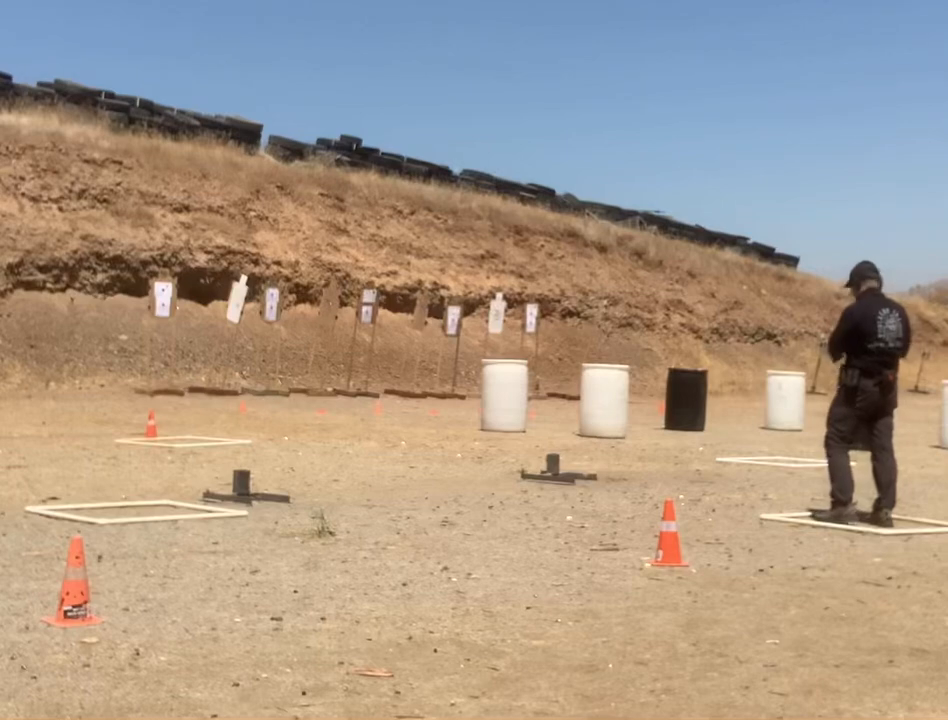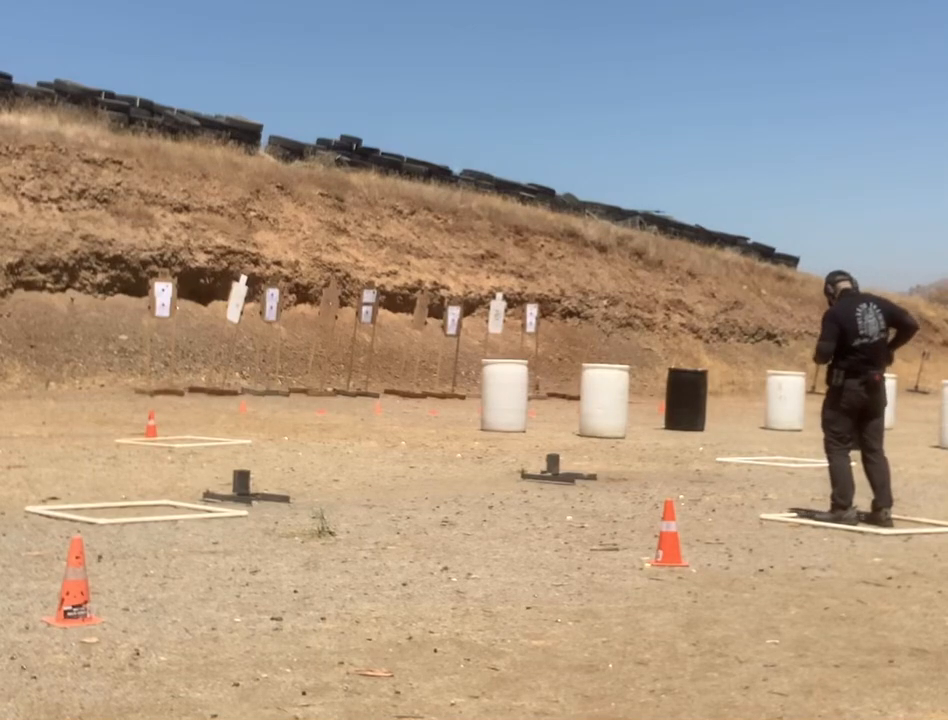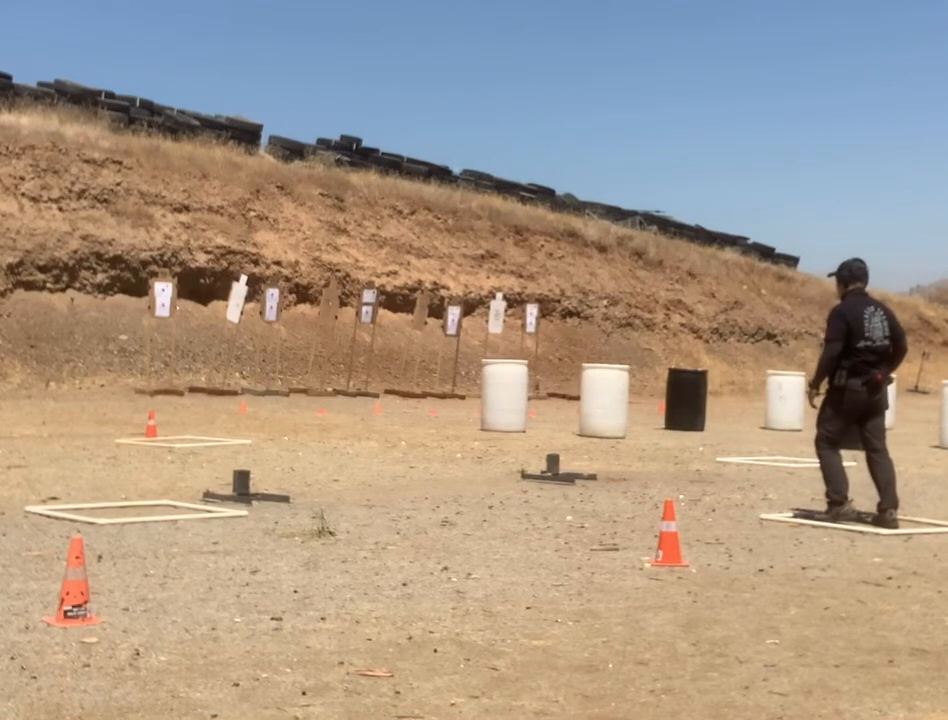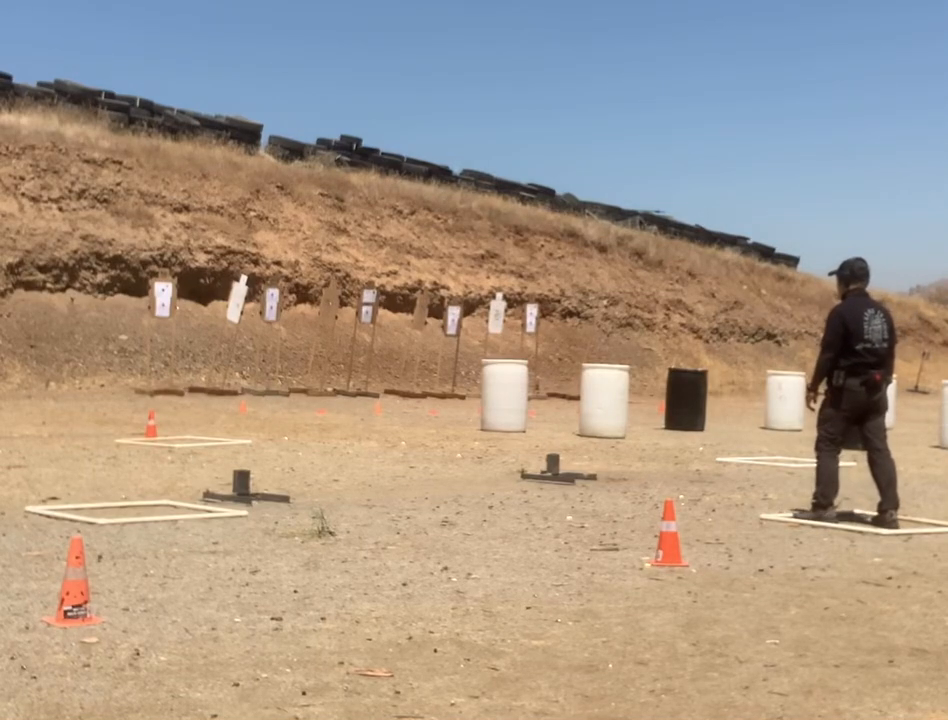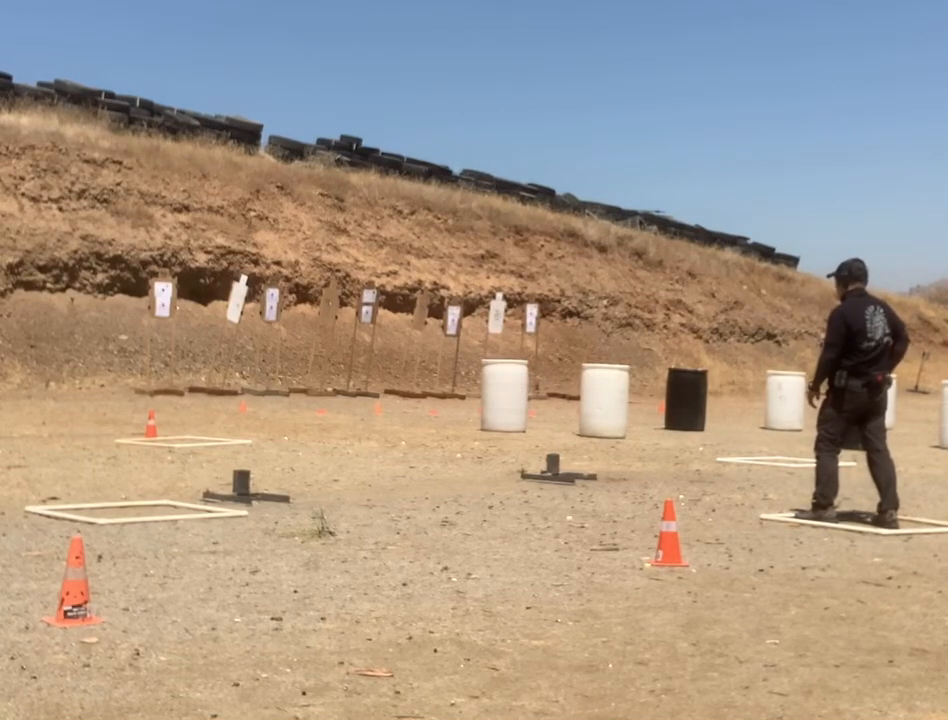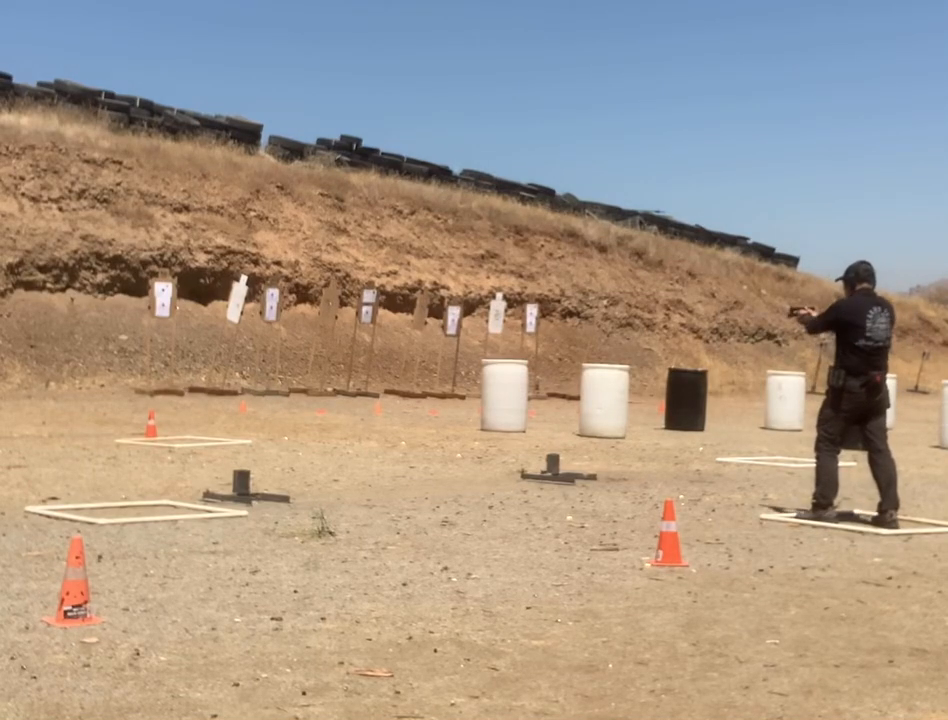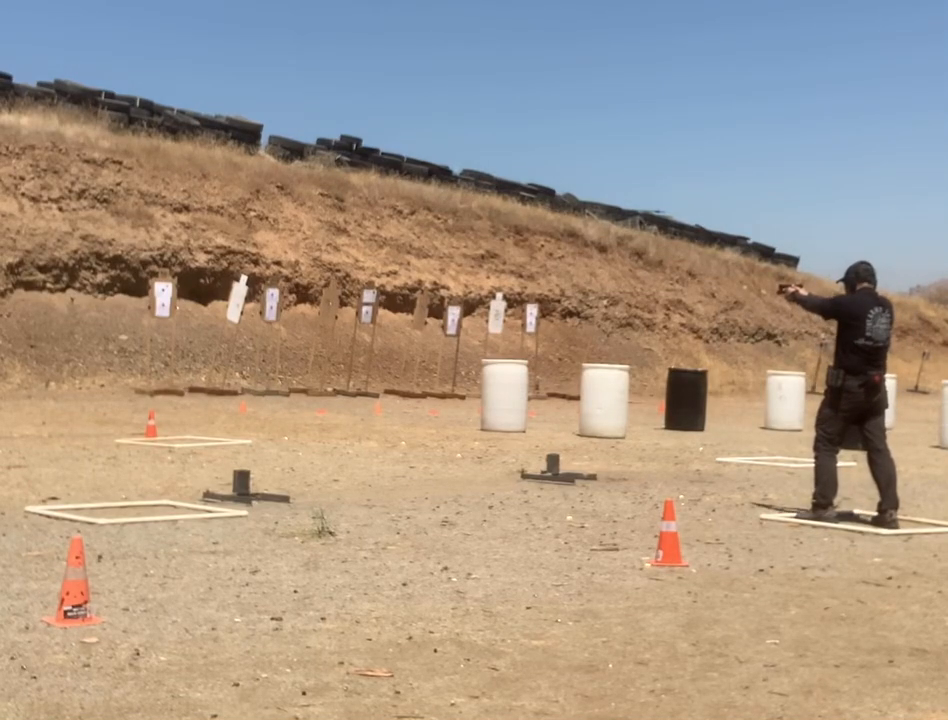
dt=0.7s
person 1, frame 1
left shoulder: (855, 311)
right shoulder: (899, 312)
left elbow: (835, 348)
right elbow: (903, 349)
left wrist: (844, 351)
left hip: (859, 387)
right hip: (887, 388)
left knee: (837, 444)
right knee: (883, 449)
left ankle: (843, 506)
right ankle: (884, 510)
person 1, frame 2
left shoulder: (835, 312)
right shoulder: (879, 304)
left elbow: (824, 352)
right elbow: (911, 324)
left wrist: (818, 358)
right wrist: (890, 348)
left hip: (846, 387)
right hip: (875, 387)
left knee: (838, 447)
right knee: (874, 449)
left ankle: (843, 509)
right ankle: (882, 509)
person 1, frame 3
left shoulder: (842, 311)
right shoulder: (883, 311)
left elbow: (832, 352)
right elbow: (901, 347)
left wrist: (815, 383)
left hip: (847, 388)
right hip: (876, 389)
left knee: (827, 444)
right knee: (877, 449)
left ankle: (840, 504)
right ankle: (888, 510)
person 1, frame 4
left shoulder: (841, 312)
right shoulder: (883, 313)
left elbow: (828, 354)
right elbow: (890, 354)
left wrist: (813, 386)
left hip: (846, 389)
right hip: (875, 391)
left knee: (827, 447)
right knee: (879, 449)
left ankle: (823, 507)
right ankle: (889, 511)
person 1, frame 5
left shoulder: (842, 312)
right shoulder: (882, 308)
left elbow: (830, 354)
right elbow: (902, 338)
left wrist: (815, 385)
left hip: (847, 389)
right hip: (876, 390)
left knee: (827, 447)
right knee: (878, 449)
left ankle: (823, 507)
right ankle: (889, 511)
person 1, frame 6
left shoulder: (847, 306)
right shoulder: (887, 308)
left elbow: (817, 326)
left wrist: (806, 317)
right wrist: (815, 315)
left hip: (847, 387)
right hip: (876, 389)
left knee: (827, 446)
right knee: (879, 449)
left ankle: (823, 507)
right ankle: (889, 511)
person 1, frame 7
left shoulder: (849, 304)
right shoulder: (885, 307)
left elbow: (820, 306)
left wrist: (797, 296)
right wrist: (806, 295)
left hip: (846, 387)
right hip: (875, 388)
left knee: (826, 446)
right knee: (878, 449)
left ankle: (823, 507)
right ankle: (889, 511)
